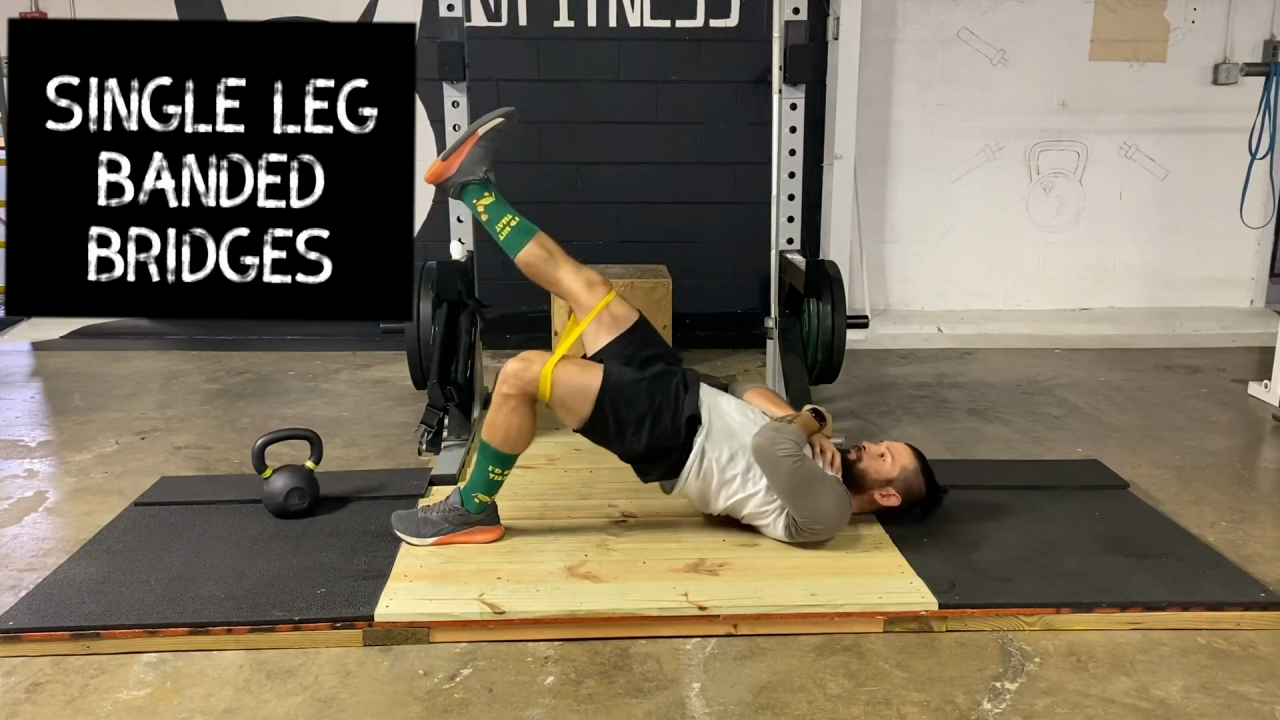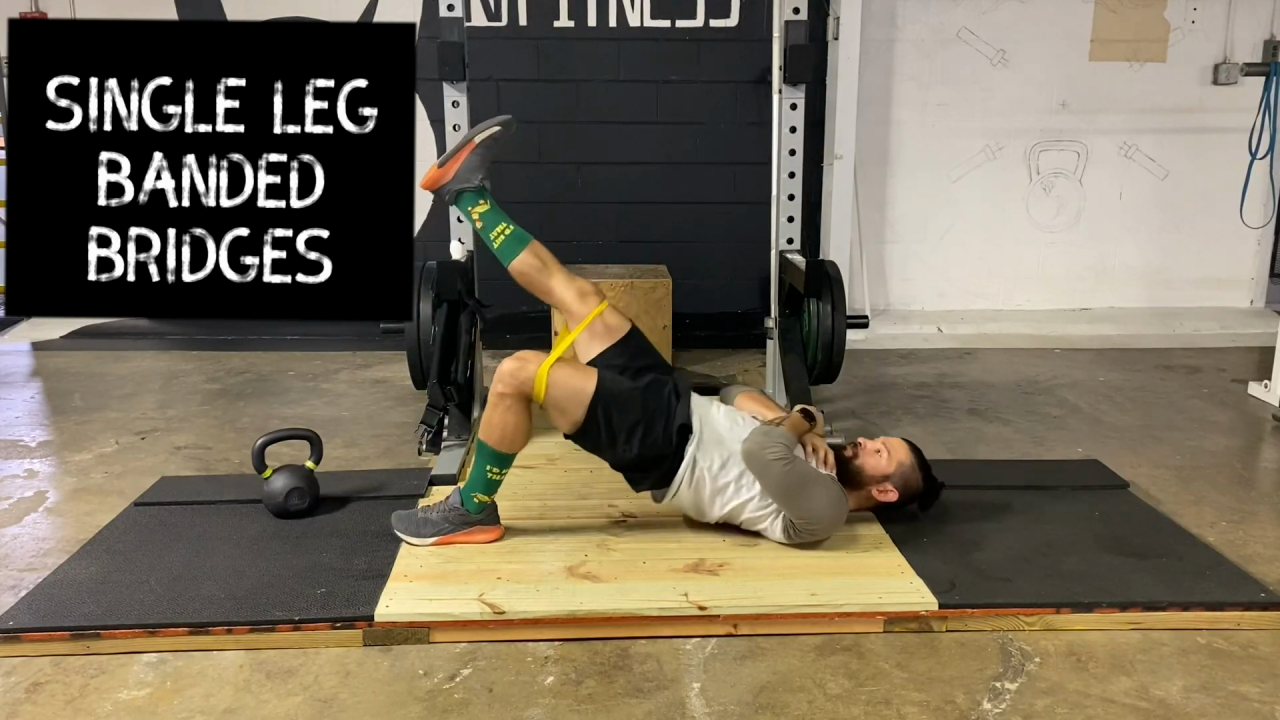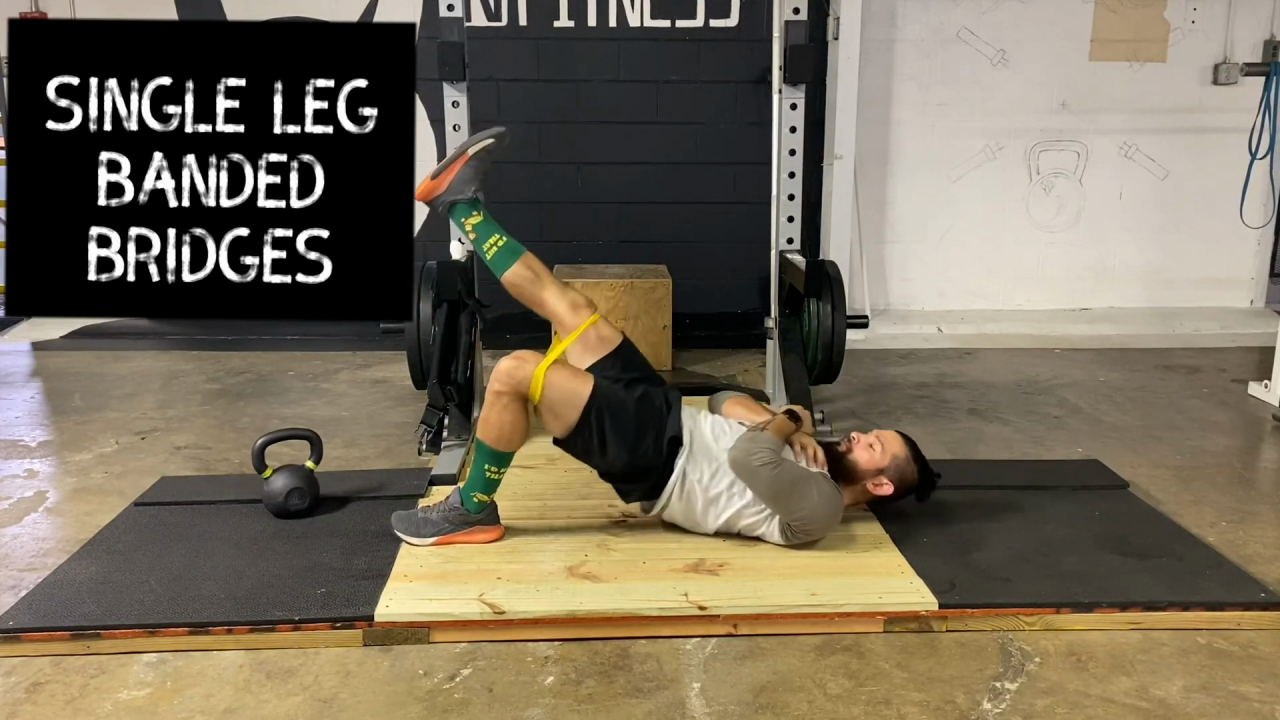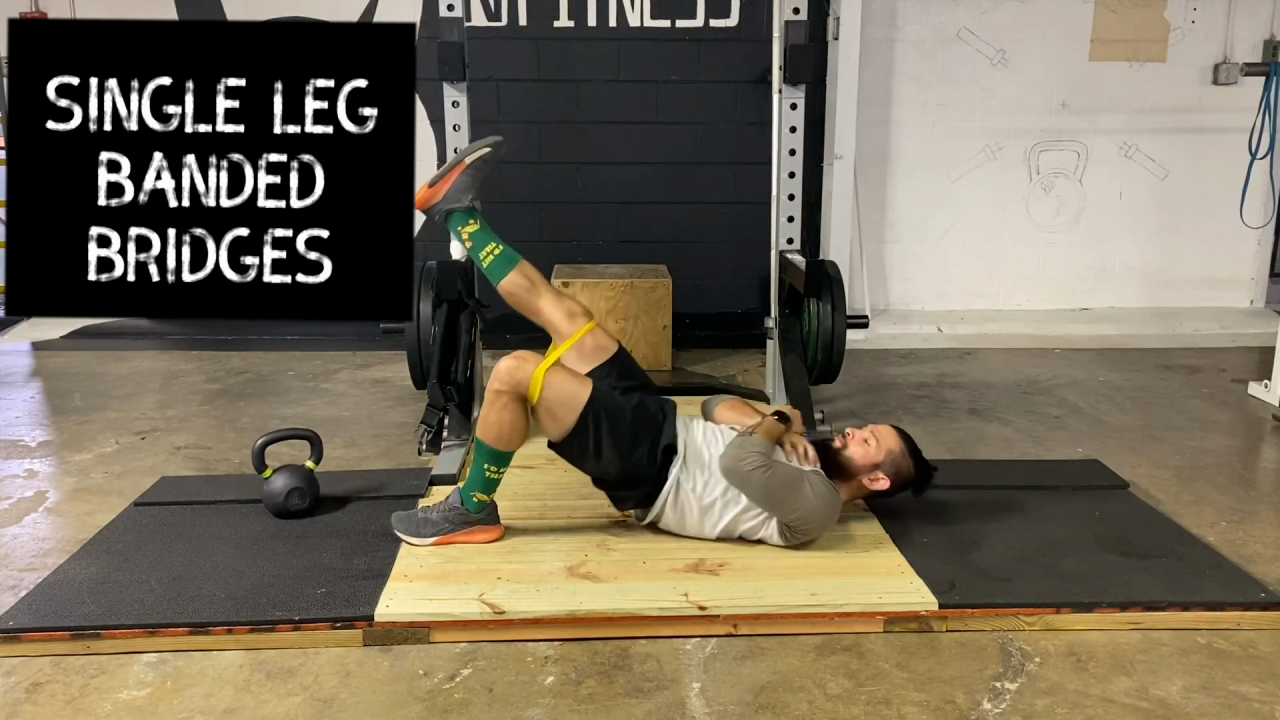
dt=0.1s
person 1, frame 1
left shoulder: (825, 510)
right shoulder: (823, 465)
left elbow: (770, 446)
right elbow: (748, 393)
left wrist: (811, 421)
right wrist: (807, 423)
left hip: (670, 430)
right hip: (681, 397)
left knee: (521, 375)
right knee: (579, 281)
left ankle: (473, 510)
right ankle: (474, 185)
person 1, frame 2
left shoulder: (822, 508)
right shoulder: (822, 465)
left elbow: (759, 451)
right elbow: (737, 396)
left wrist: (801, 421)
right wrist: (801, 423)
left hip: (661, 445)
right hip: (674, 409)
left knee: (517, 371)
right knee: (574, 291)
left ankle: (472, 510)
right ankle: (468, 192)
person 1, frame 3
left shoulder: (817, 507)
right shoulder: (815, 466)
left elbow: (747, 457)
right elbow: (726, 402)
left wrist: (789, 422)
right wrist: (789, 423)
left hip: (652, 455)
right hip: (666, 419)
left knee: (514, 371)
right knee: (565, 303)
left ankle: (472, 510)
right ankle: (462, 202)
person 1, frame 4
left shoulder: (814, 504)
right shoulder: (810, 460)
left elbow: (739, 462)
right elbow: (717, 407)
left wrist: (779, 422)
right wrist: (779, 425)
left hip: (649, 469)
right hip: (664, 431)
left knee: (514, 371)
right knee: (561, 311)
left ankle: (473, 510)
right ankle: (458, 212)
